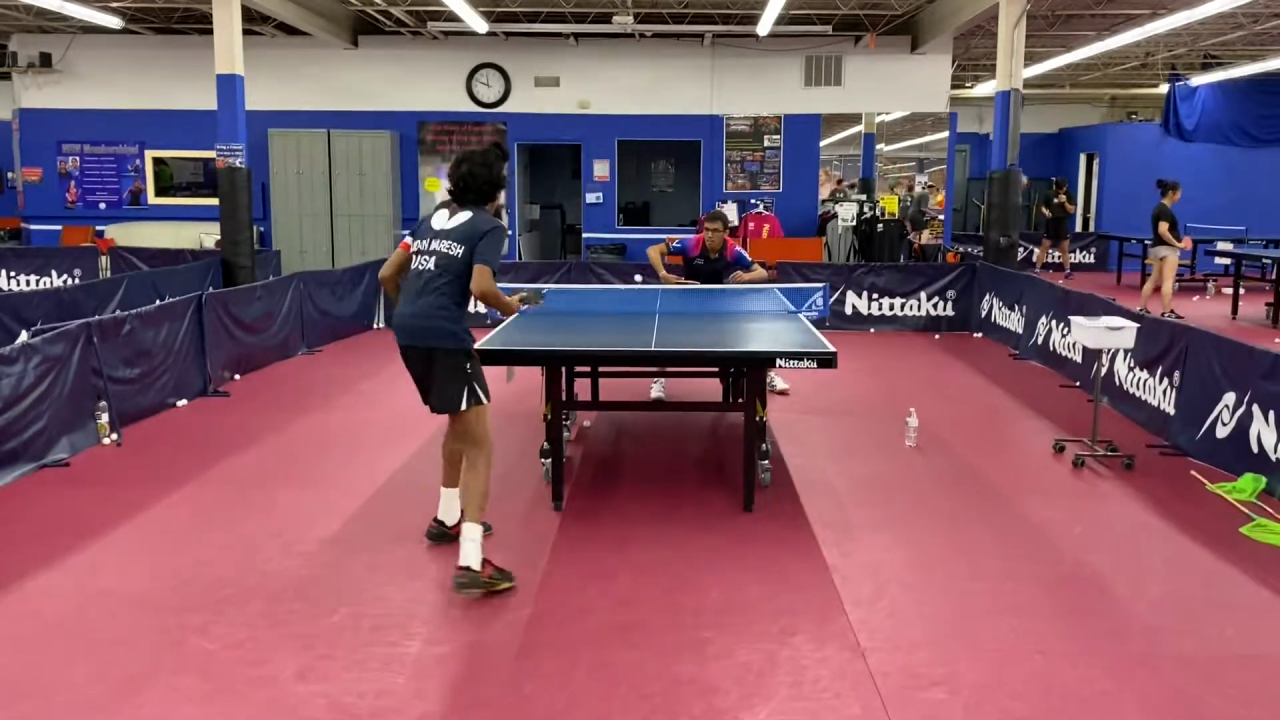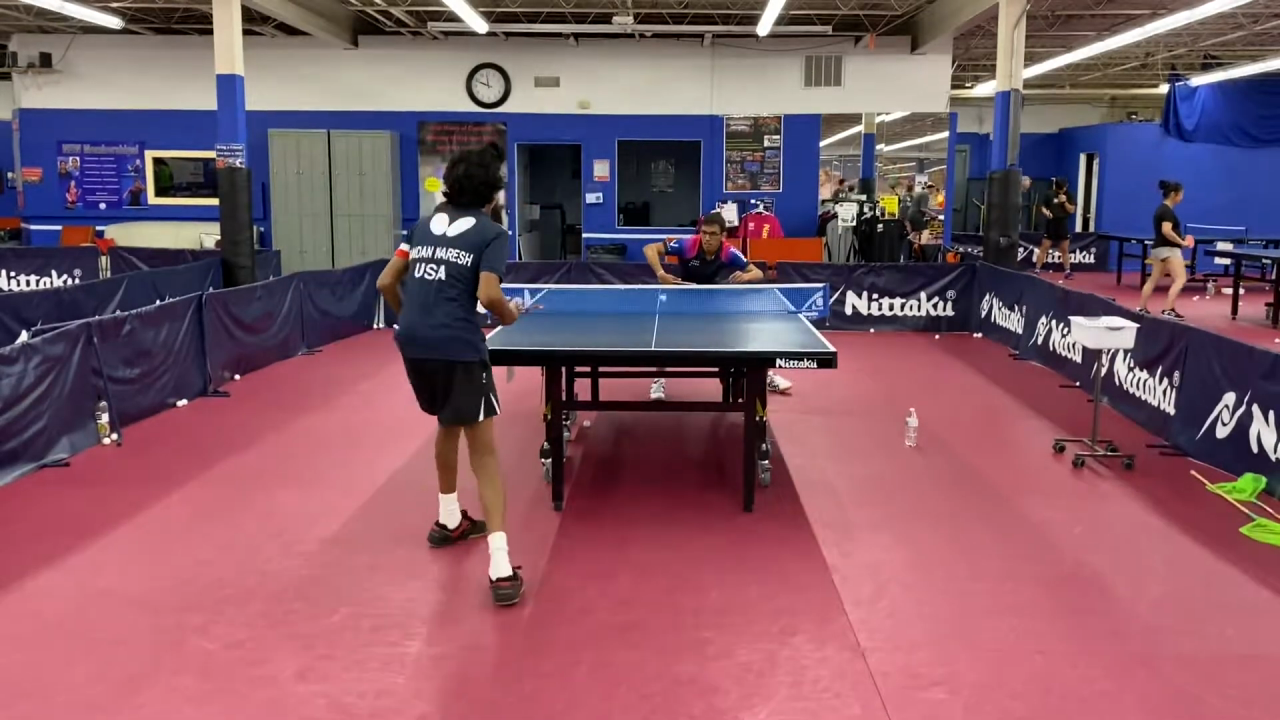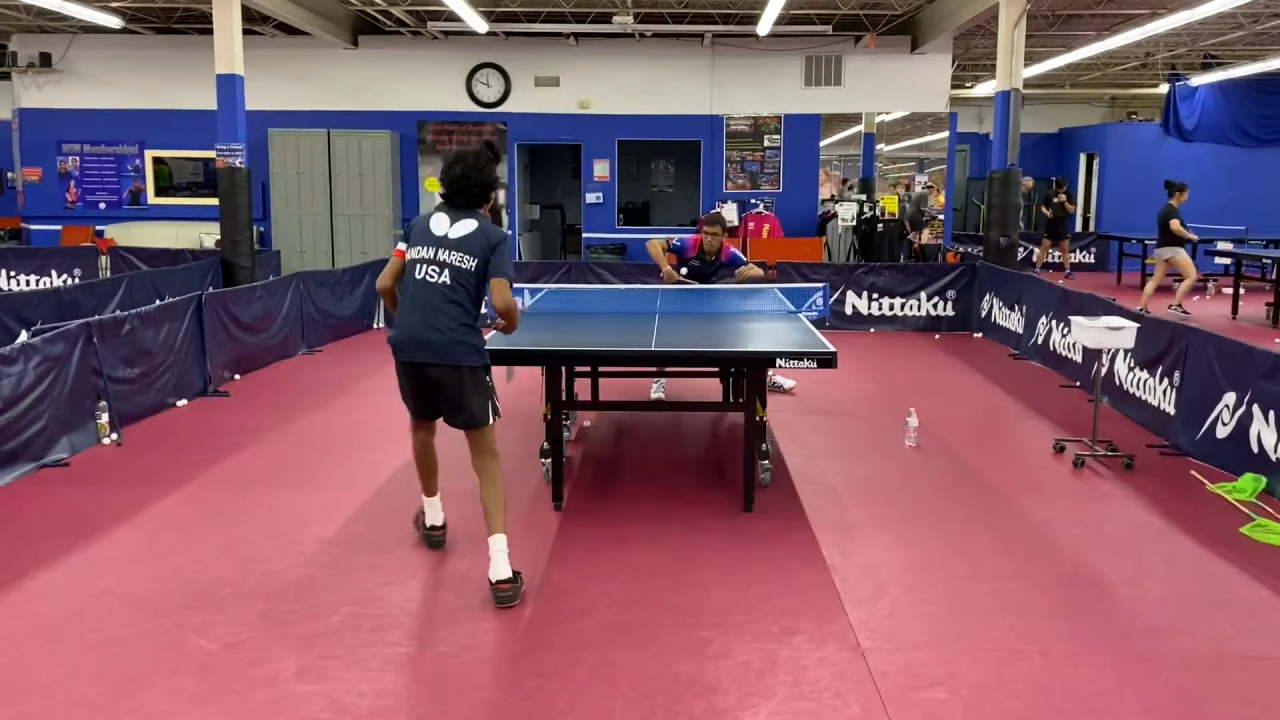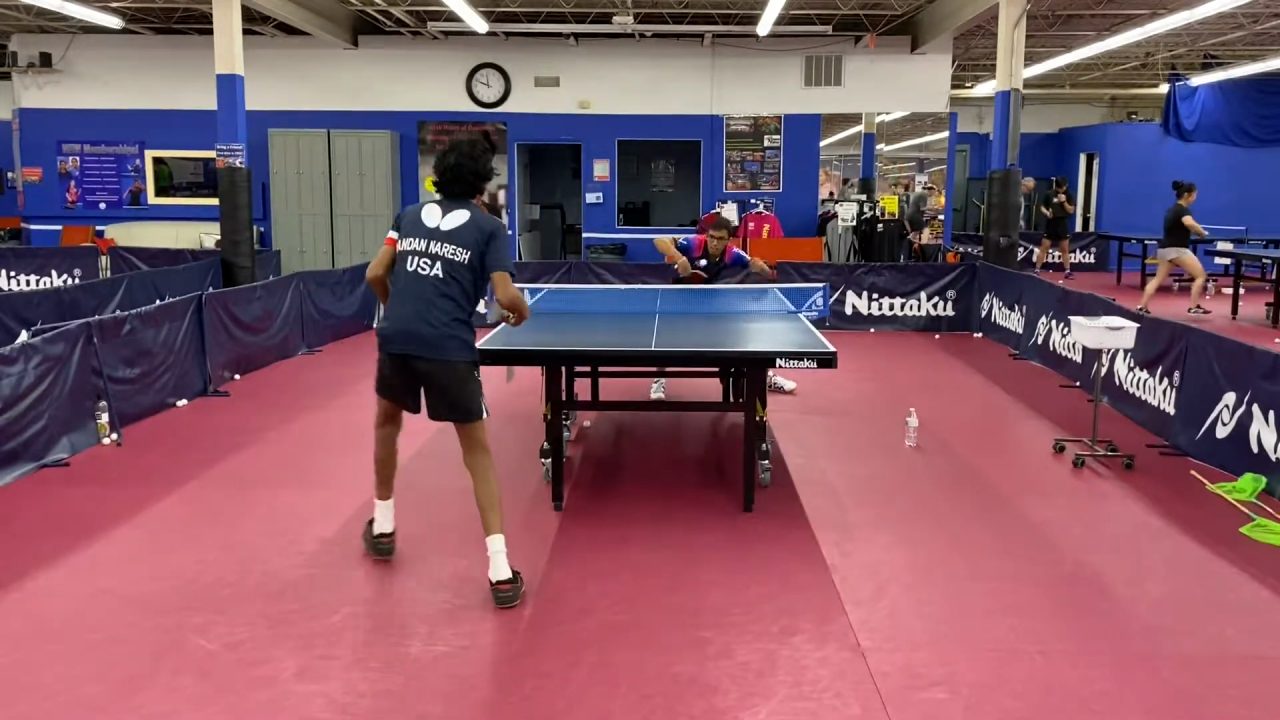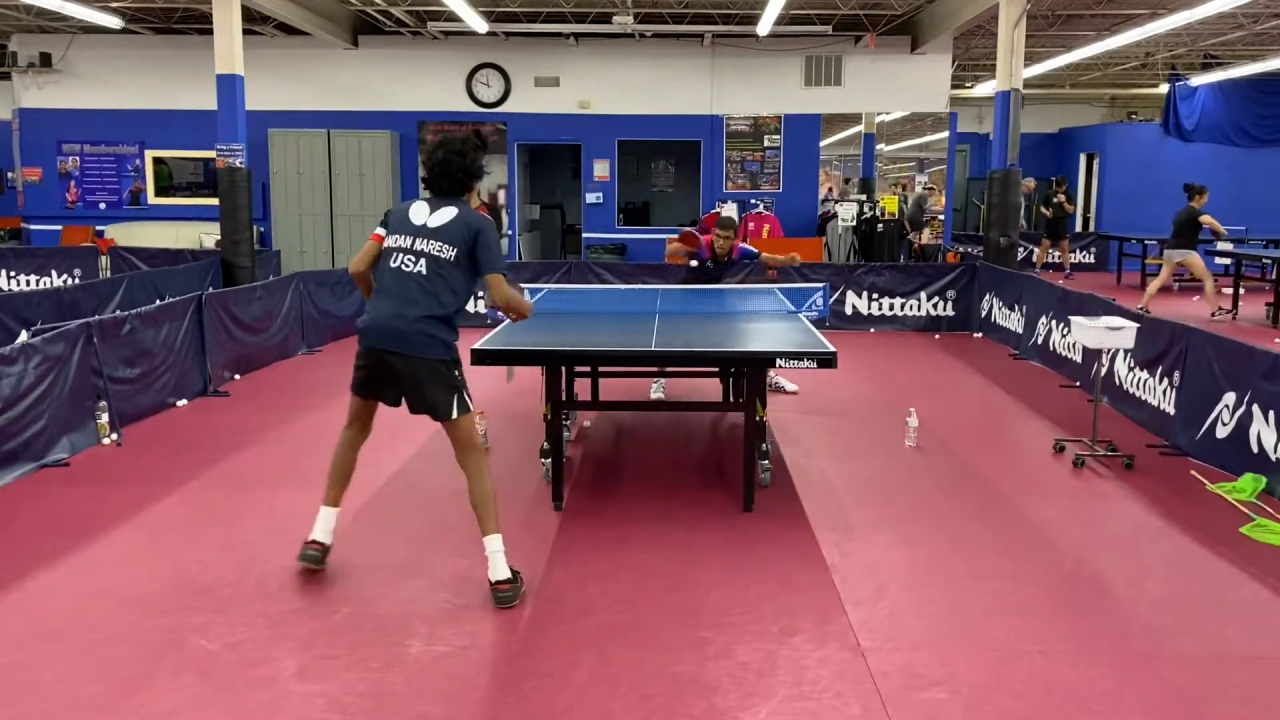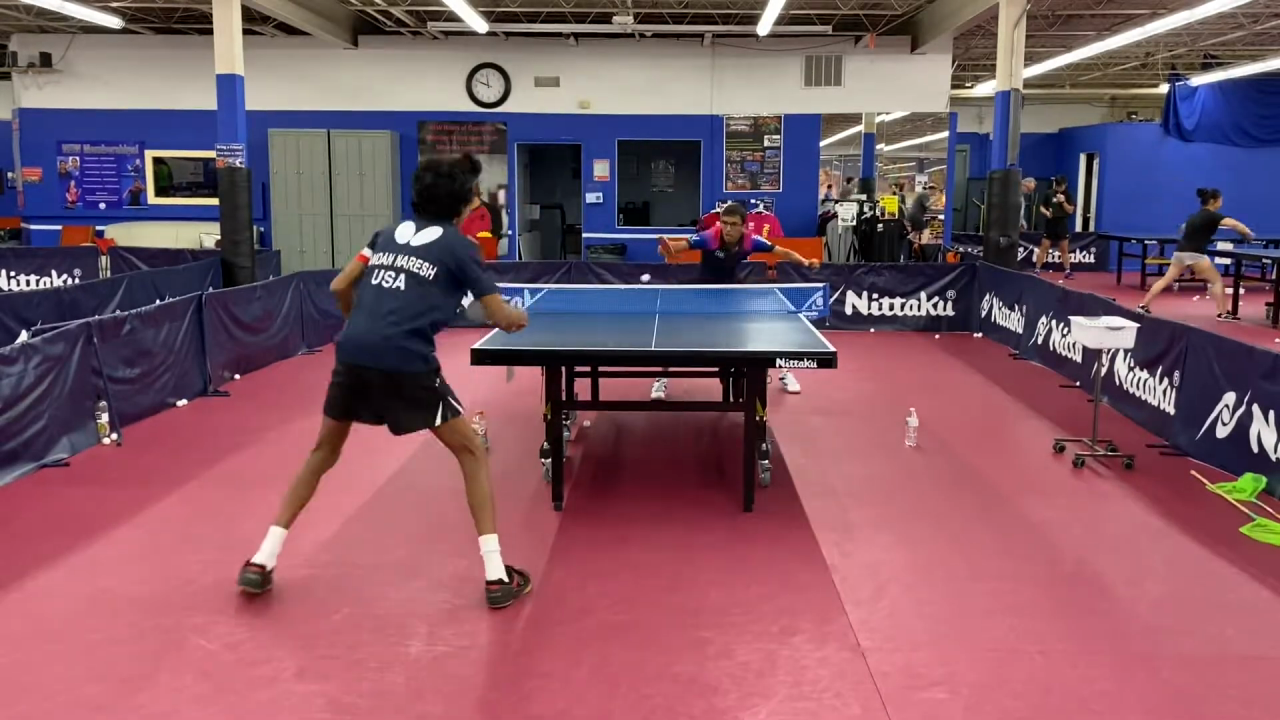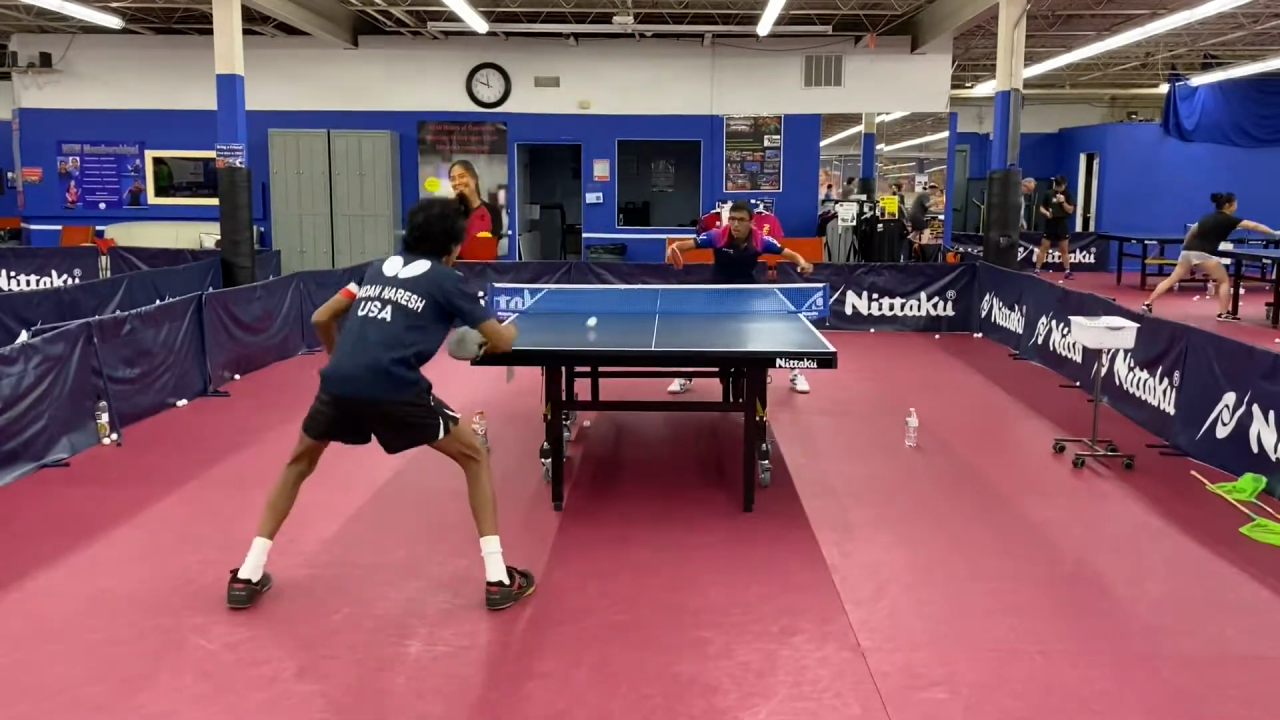
dt=0.1s
person 1, frame 1
left shoulder: (430, 220)
right shoulder: (489, 227)
left elbow: (387, 275)
right elbow: (480, 286)
right wrist: (507, 305)
left hip: (408, 333)
right hip: (444, 337)
left knee: (464, 419)
right knee: (479, 443)
left ankle: (448, 517)
right ankle: (471, 562)
person 1, frame 2
left shoulder: (422, 226)
right shoulder: (492, 234)
left elbow: (385, 284)
right elbow: (491, 295)
right wrist: (509, 314)
left hip: (412, 344)
right hip: (458, 348)
left knee: (450, 424)
right knee: (485, 453)
left ankle: (449, 519)
right ankle: (500, 569)
person 1, frame 3
left shoulder: (419, 225)
right shoulder: (494, 238)
left elbow: (384, 285)
right elbow: (502, 303)
right wrist: (511, 322)
left hip: (407, 347)
right hip: (459, 353)
left knee: (421, 427)
right knee: (486, 457)
left ankle: (433, 519)
right ankle: (501, 571)
person 1, frame 4
left shoulder: (410, 216)
right shoulder: (489, 228)
left elbow: (375, 275)
right elbow: (506, 297)
right wrist: (517, 314)
left hip: (396, 340)
right hip: (448, 347)
left knee: (387, 424)
right knee: (479, 455)
left ankle: (382, 528)
right ankle: (502, 573)
person 1, frame 5
left shoulder: (398, 214)
right shoulder: (477, 225)
left elbow: (358, 269)
right elbow: (502, 297)
right wrist: (523, 310)
left hip: (376, 335)
right hip: (429, 345)
left knee: (355, 429)
right knee: (471, 452)
left ankle: (320, 538)
right ankle: (499, 573)
person 1, frame 6
left shoulder: (389, 235)
right shoulder: (459, 247)
left elbow: (340, 286)
right elbow: (508, 320)
right wrist: (517, 315)
left hip: (354, 352)
right hip: (406, 362)
left knee: (324, 452)
right knee: (473, 453)
left ankle: (262, 561)
right ankle: (496, 574)
person 1, frame 7
left shoulder: (376, 270)
right shoulder: (447, 281)
left elbow: (320, 319)
right elbow: (502, 343)
right wrist: (510, 330)
left hip: (339, 380)
right hip: (394, 388)
left knee: (299, 462)
right knee: (474, 457)
left ankle: (249, 575)
right ankle: (497, 576)
person 2, frame 1
left shoulder: (733, 250)
right shoulder: (691, 244)
left elbow: (762, 274)
right elbow: (653, 250)
left wrist: (746, 277)
right wrist: (663, 274)
left ankle: (768, 376)
right ankle: (659, 380)
person 2, frame 2
left shoulder: (729, 253)
right shoulder: (687, 245)
left elbow: (759, 274)
right elbow: (650, 249)
left wrist: (745, 277)
right wrist: (660, 273)
left ankle: (766, 376)
right ankle: (659, 380)
person 2, frame 3
left shoulder: (728, 252)
right shoulder: (688, 244)
left elbow: (759, 272)
right elbow: (652, 244)
left wrist: (748, 273)
right wrist: (666, 269)
left ankle: (766, 376)
right ankle: (659, 380)
person 2, frame 4
left shoulder: (732, 253)
right shoulder: (693, 243)
left elbow: (765, 270)
right elbow: (660, 241)
left wrist: (761, 267)
right wrist: (679, 258)
left ankle: (767, 377)
right ankle: (660, 380)
person 2, frame 5
left shoulder: (739, 250)
right shoulder: (701, 245)
left elbow: (769, 259)
right elbow: (670, 252)
left wrist: (789, 260)
right wrist: (681, 248)
left ankle: (769, 377)
right ankle: (659, 381)
person 2, frame 6
left shoulder: (751, 241)
right shoulder: (709, 237)
left elbow: (782, 252)
right elbow: (677, 247)
left wrist: (805, 262)
right wrist: (668, 247)
left ankle: (784, 374)
right ankle: (664, 378)
person 2, frame 7
left shoulder: (760, 240)
right shoulder: (717, 236)
left elbow: (790, 255)
right elbow: (683, 245)
left wrist: (803, 263)
right wrist: (672, 249)
left ankle: (794, 373)
right ankle: (685, 376)
